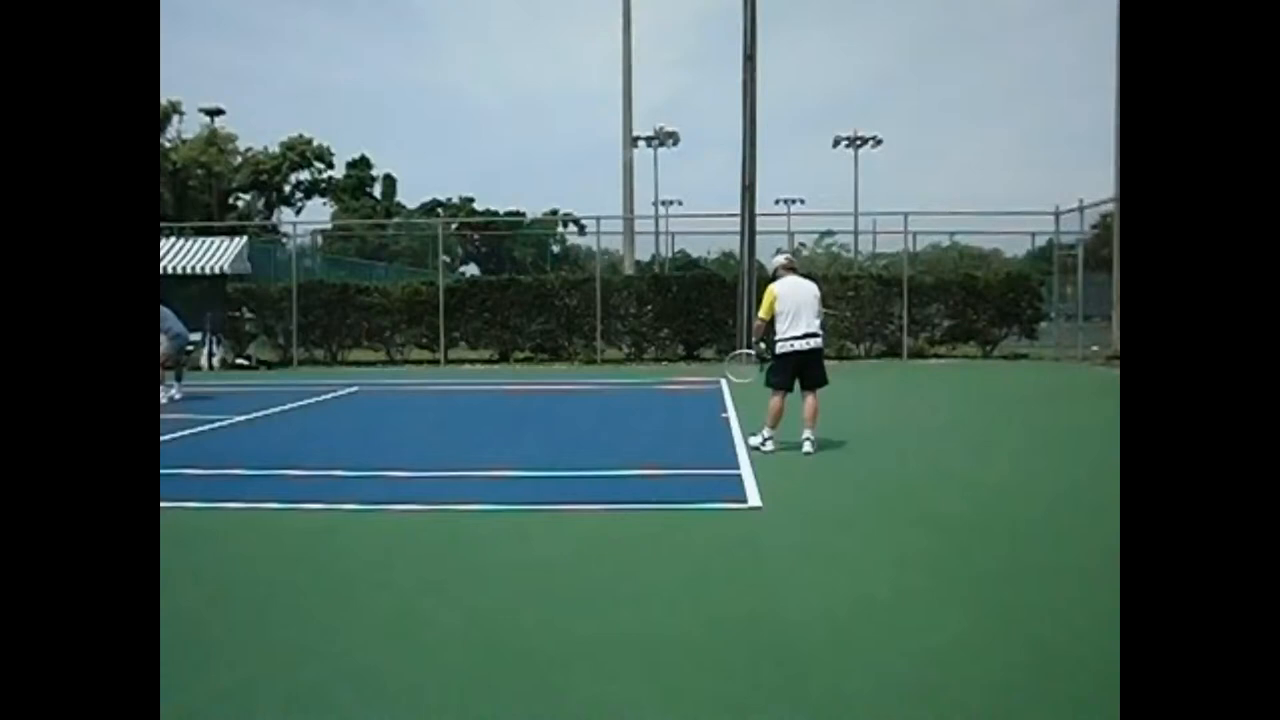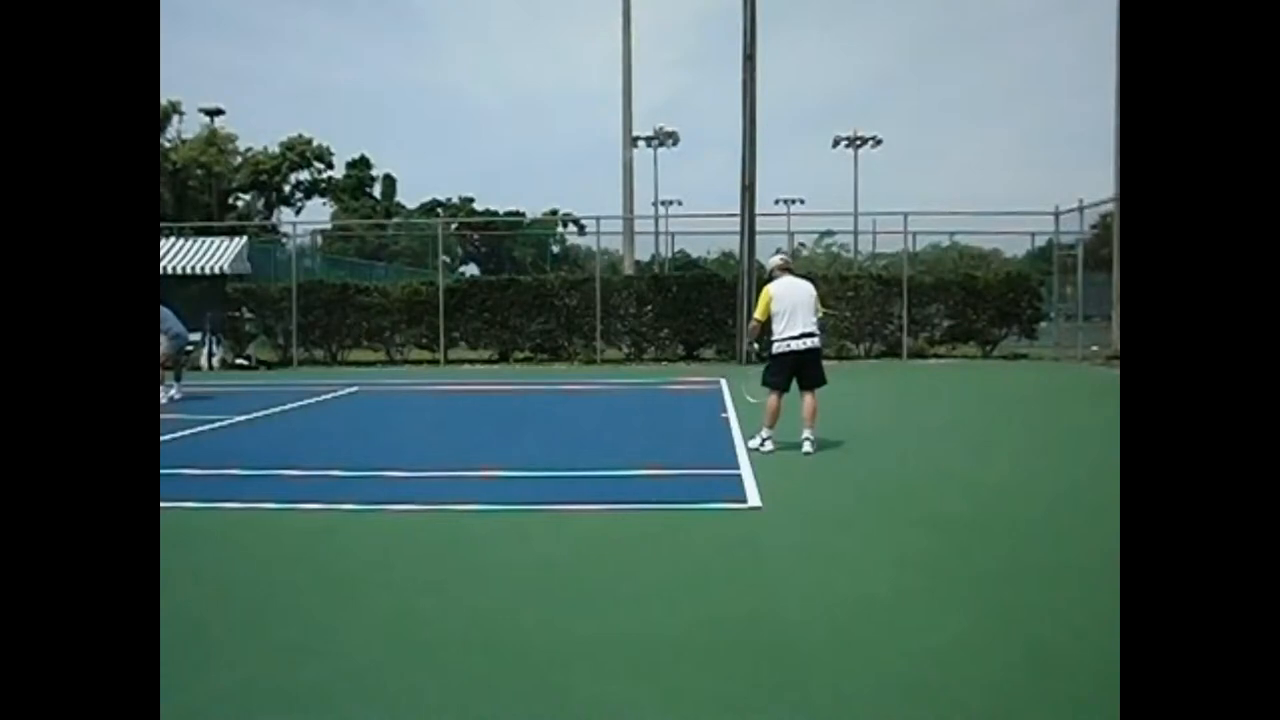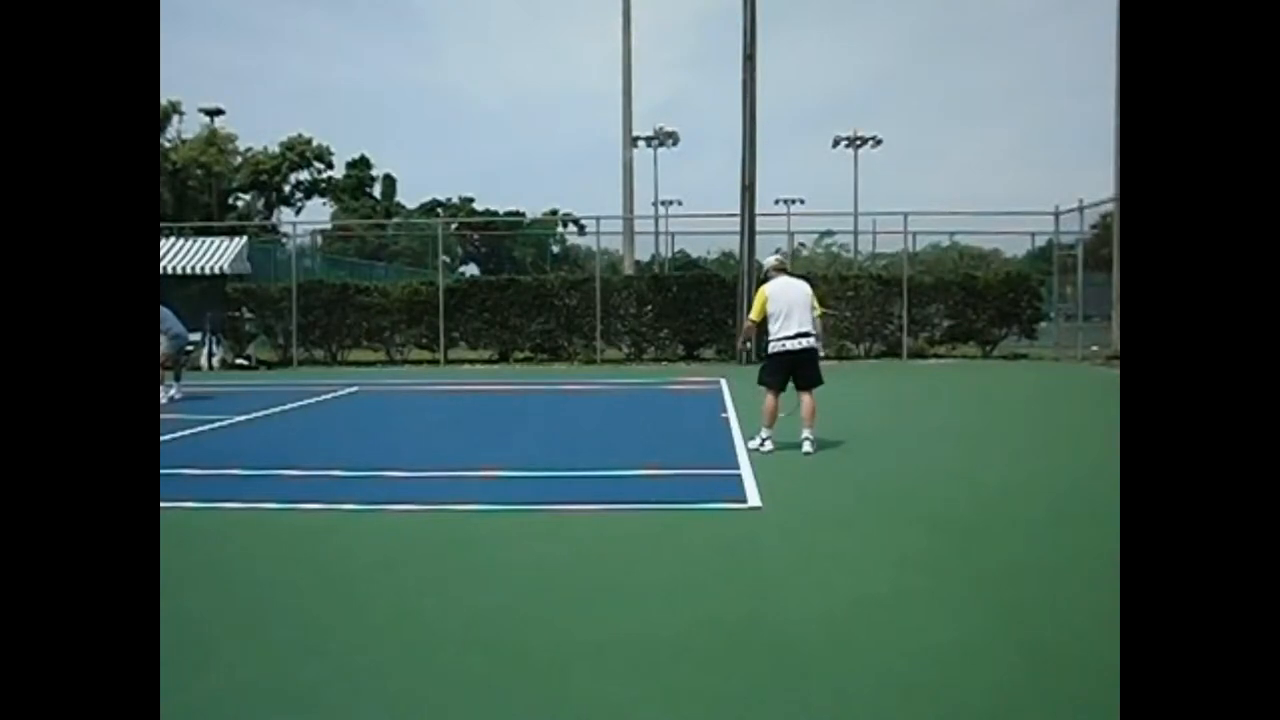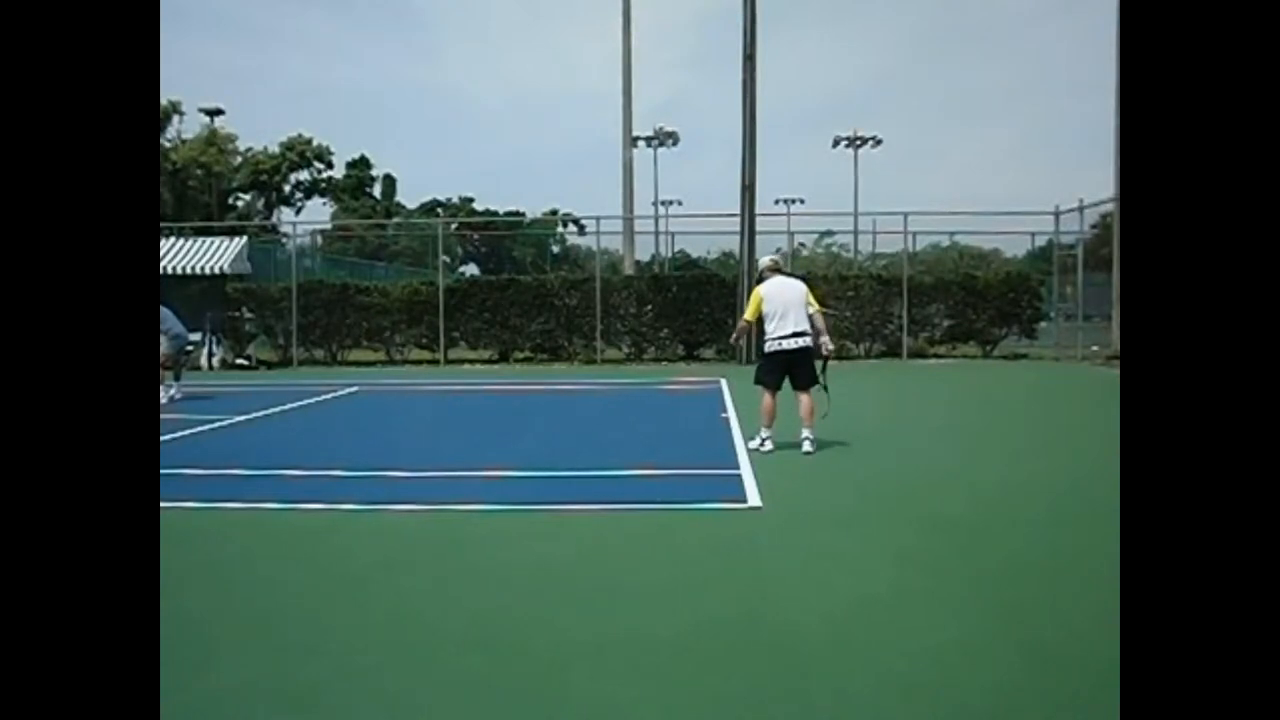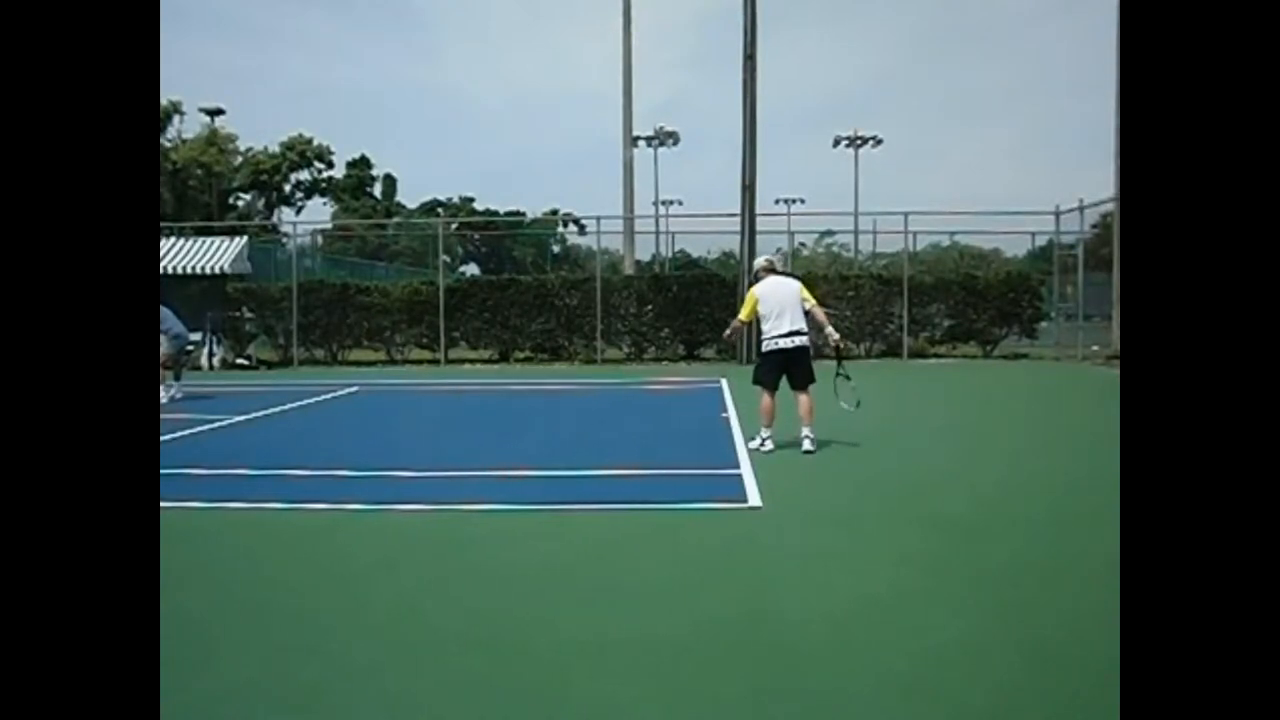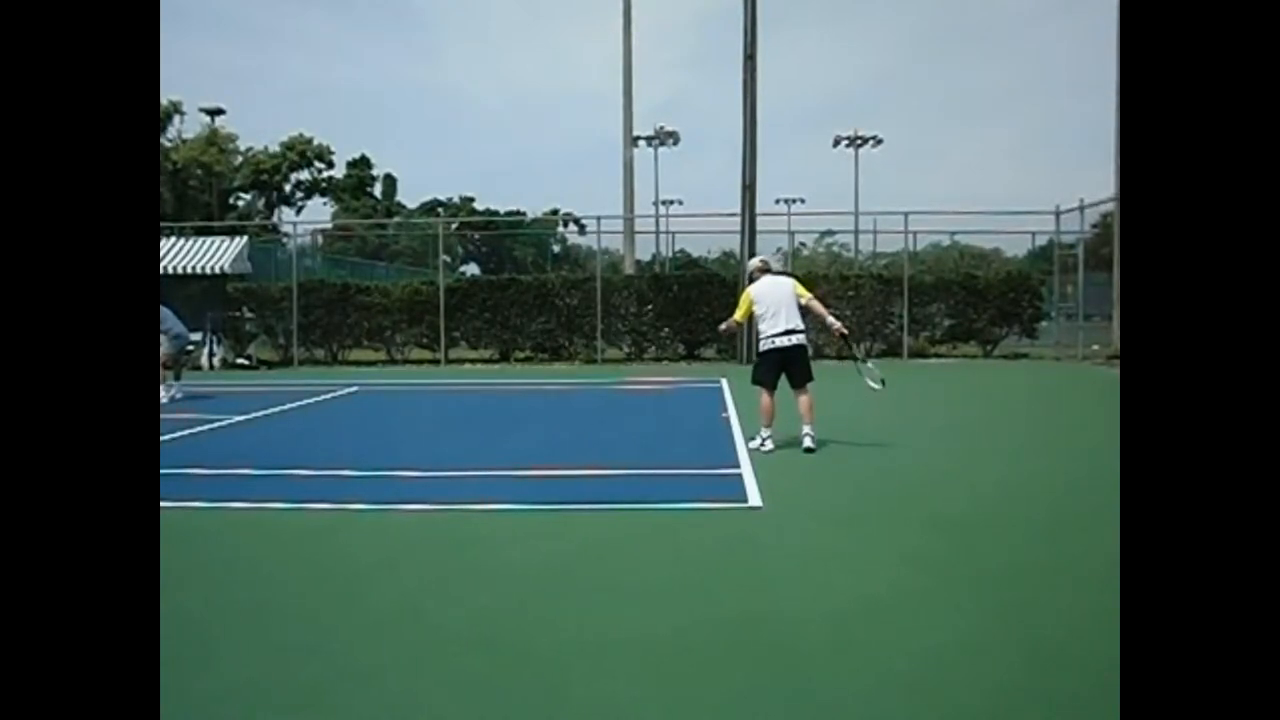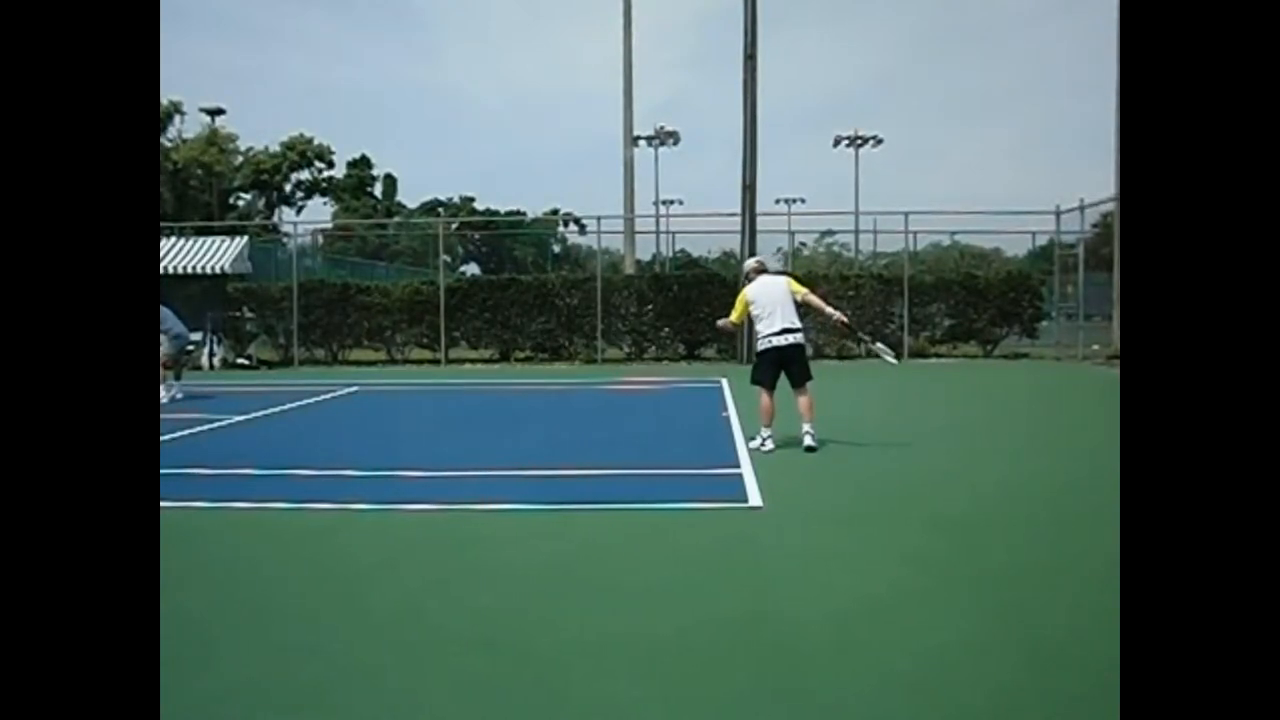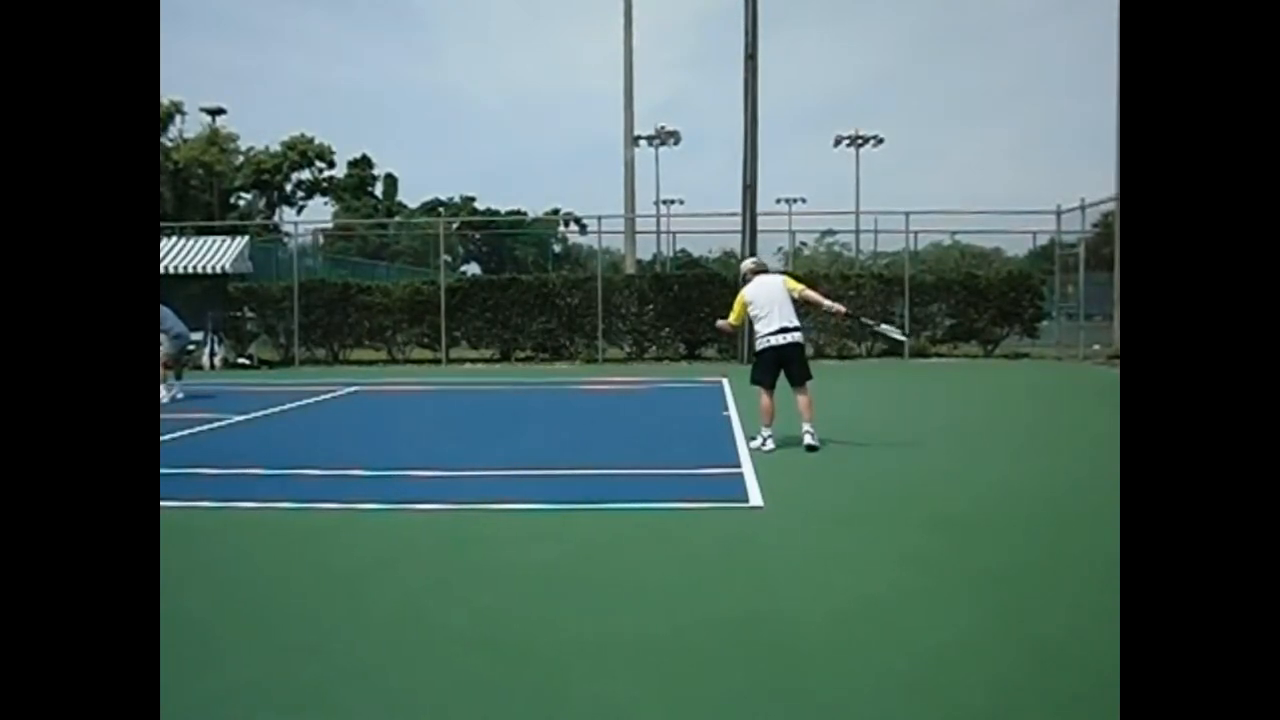
dt=0.5s
person 1, frame 1
left shoulder: (775, 287)
right shoulder: (812, 286)
left elbow: (761, 322)
right elbow: (818, 316)
left wrist: (756, 339)
left hip: (787, 346)
right hip: (812, 344)
left knee: (778, 393)
right knee: (810, 392)
left ankle: (767, 437)
right ankle: (808, 438)
person 1, frame 2
left shoulder: (771, 288)
right shoulder: (809, 286)
left elbow: (756, 323)
right elbow: (817, 317)
left wrist: (751, 340)
left hip: (784, 346)
right hip: (810, 344)
left knee: (775, 392)
right knee: (808, 392)
left ankle: (765, 437)
right ankle: (808, 438)
person 1, frame 3
left shoulder: (766, 289)
right shoulder: (805, 286)
left elbow: (751, 323)
right elbow: (816, 318)
left wrist: (744, 339)
right wrist: (818, 343)
left hip: (780, 346)
right hip: (806, 345)
left knee: (772, 392)
right knee: (806, 392)
left ankle: (765, 438)
right ankle: (807, 437)
person 1, frame 4
left shoulder: (761, 289)
right shoulder: (800, 285)
left elbow: (746, 322)
right elbow: (815, 314)
left wrist: (736, 337)
right wrist: (825, 338)
left hip: (776, 346)
right hip: (802, 344)
left knee: (769, 391)
right knee: (804, 392)
left ankle: (765, 438)
right ankle: (807, 437)
person 1, frame 5
left shoulder: (757, 290)
right shoulder: (795, 283)
left elbow: (741, 322)
right elbow: (814, 308)
left wrist: (729, 332)
right wrist: (829, 330)
left hip: (773, 346)
right hip: (799, 343)
left knee: (768, 391)
right knee: (802, 391)
left ankle: (765, 437)
right ankle: (807, 436)
person 1, frame 6
left shoulder: (752, 290)
right shoulder: (790, 282)
left elbow: (736, 322)
right elbow: (811, 301)
left wrist: (724, 327)
right wrist: (830, 320)
left hip: (770, 345)
right hip: (796, 341)
left knee: (767, 391)
right knee: (802, 389)
left ankle: (765, 437)
right ankle: (808, 434)
person 1, frame 7
left shoulder: (748, 291)
right shoulder: (784, 280)
left elbow: (733, 324)
right elbow: (808, 296)
left wrist: (721, 324)
right wrist: (829, 311)
left hip: (768, 344)
right hip: (794, 340)
left knee: (766, 391)
right knee: (801, 388)
left ankle: (766, 437)
right ankle: (808, 433)
person 1, frame 8
left shoulder: (745, 292)
right shoulder: (781, 279)
left elbow: (732, 326)
right elbow: (805, 292)
left wrist: (720, 324)
right wrist: (827, 303)
left hip: (767, 343)
right hip: (792, 339)
left knee: (766, 391)
right knee: (800, 388)
left ankle: (766, 436)
right ankle: (808, 432)
